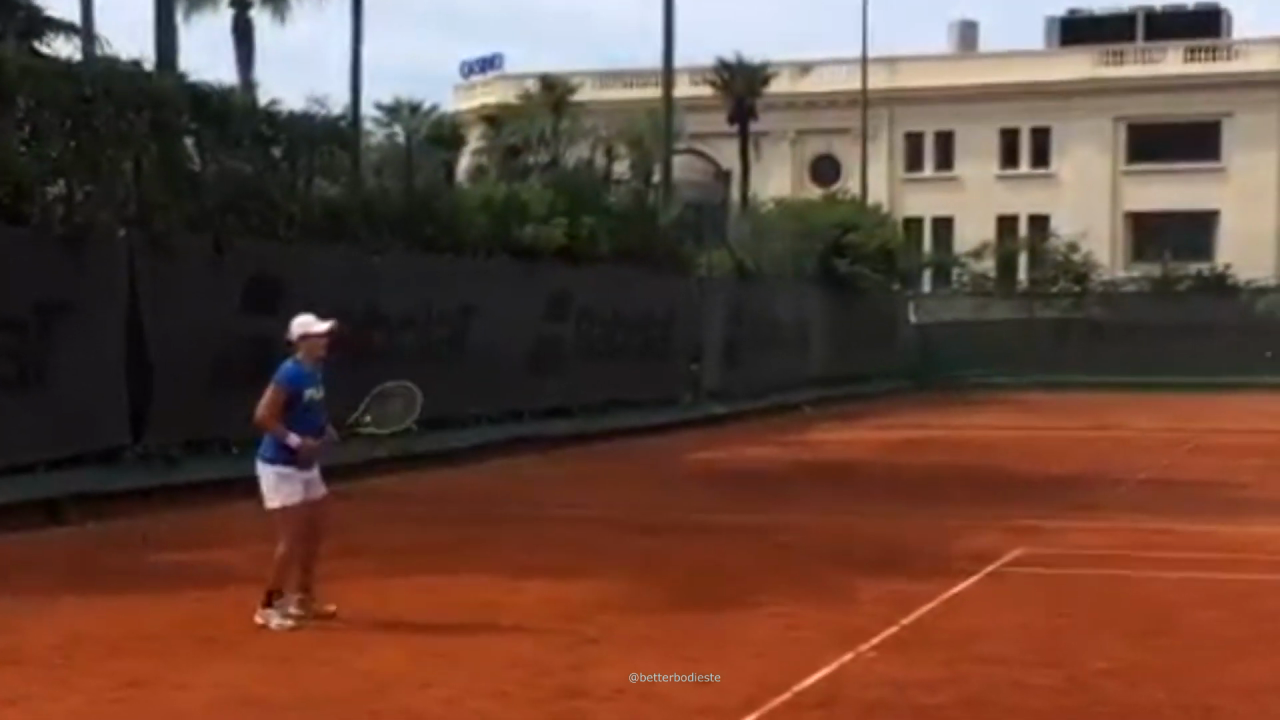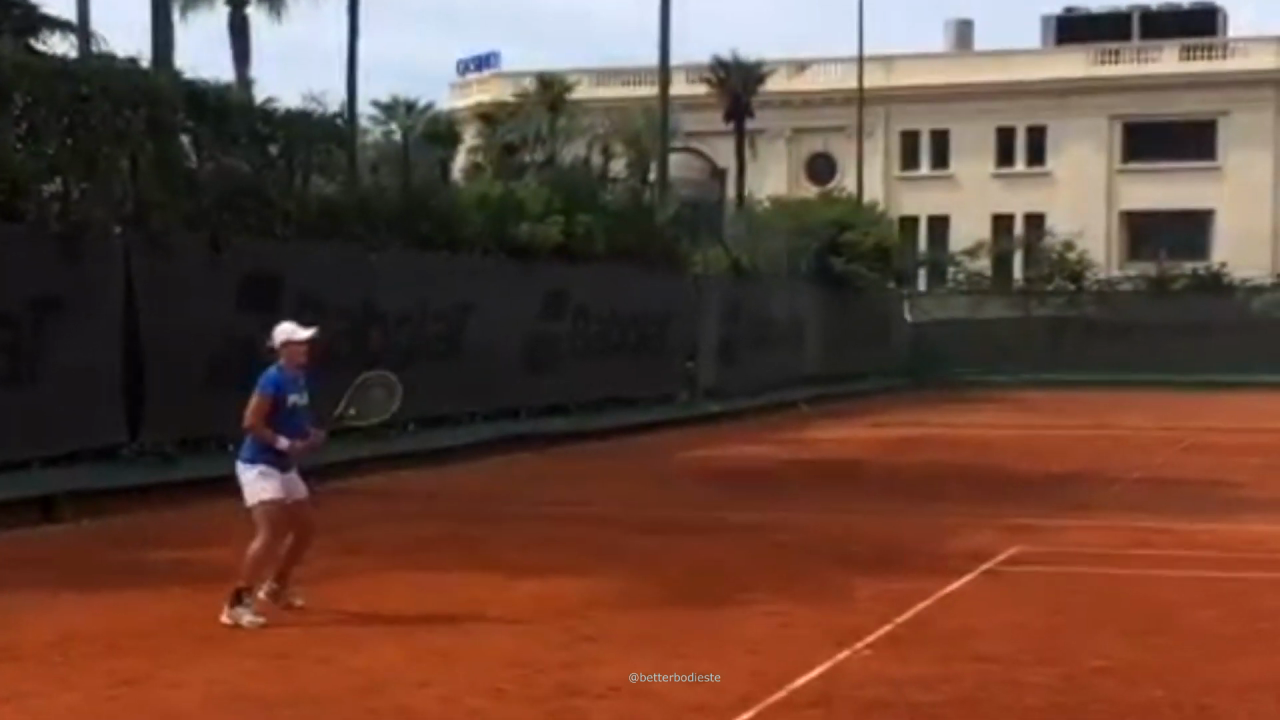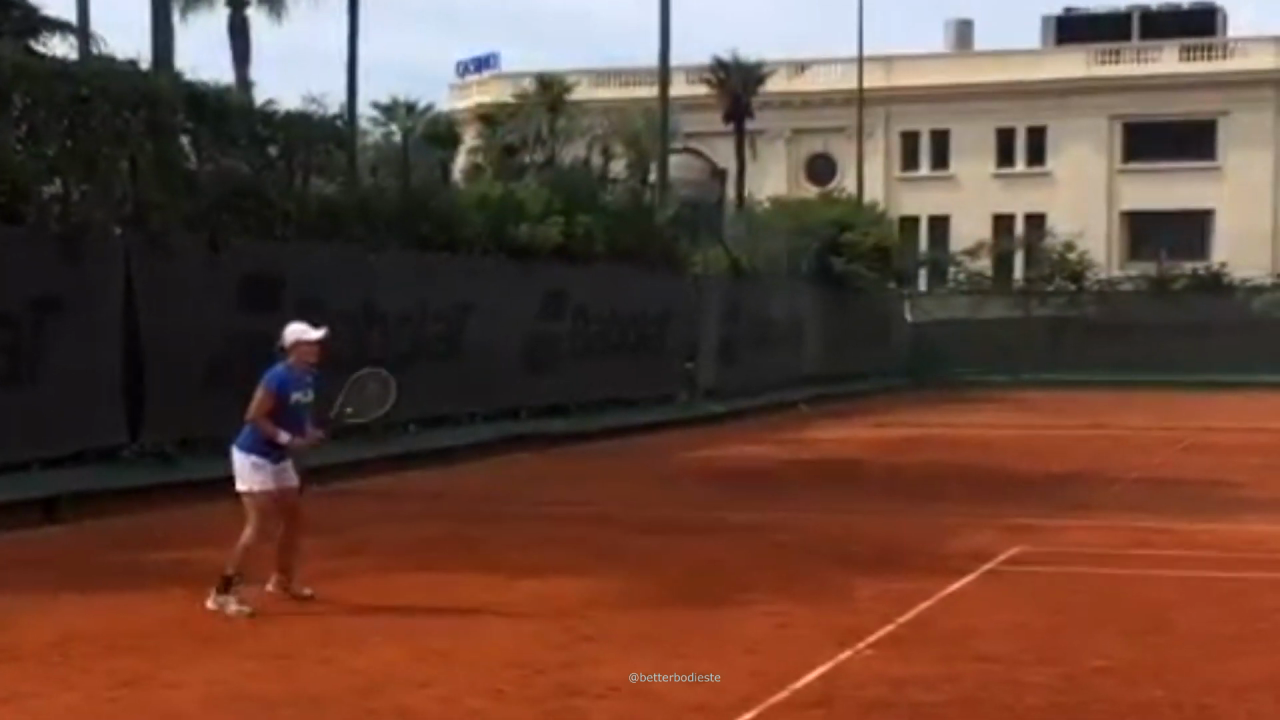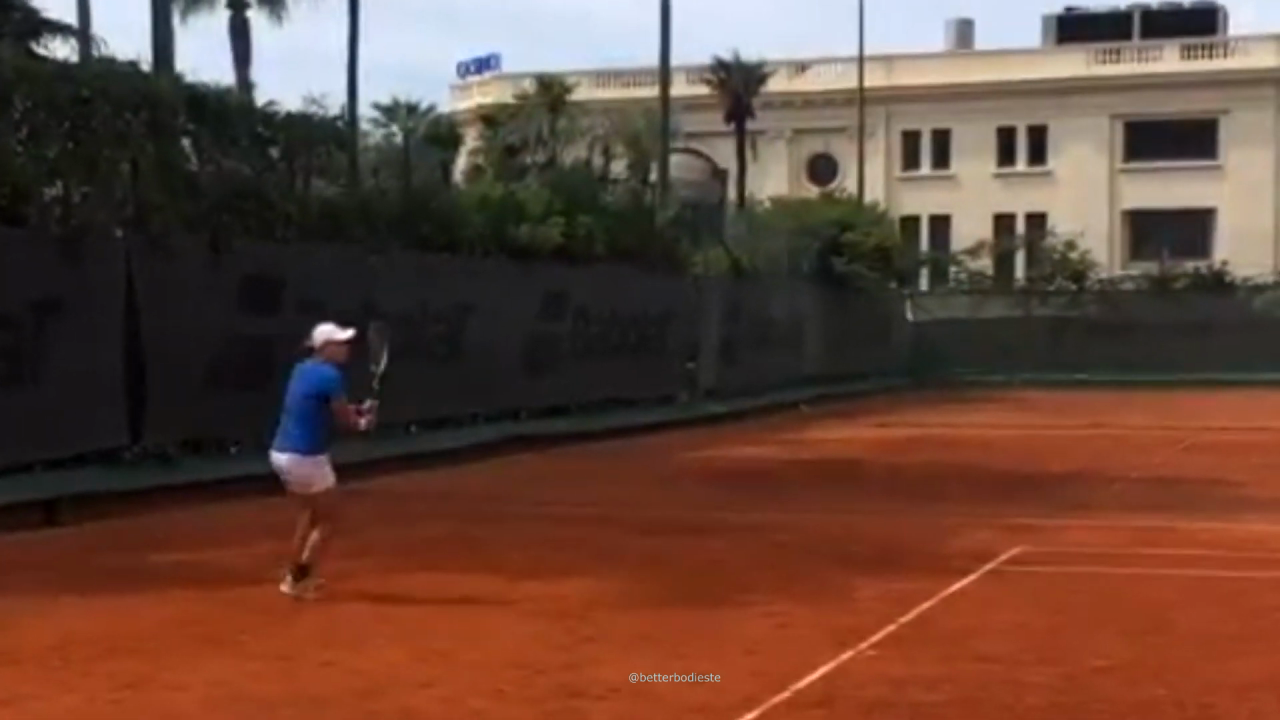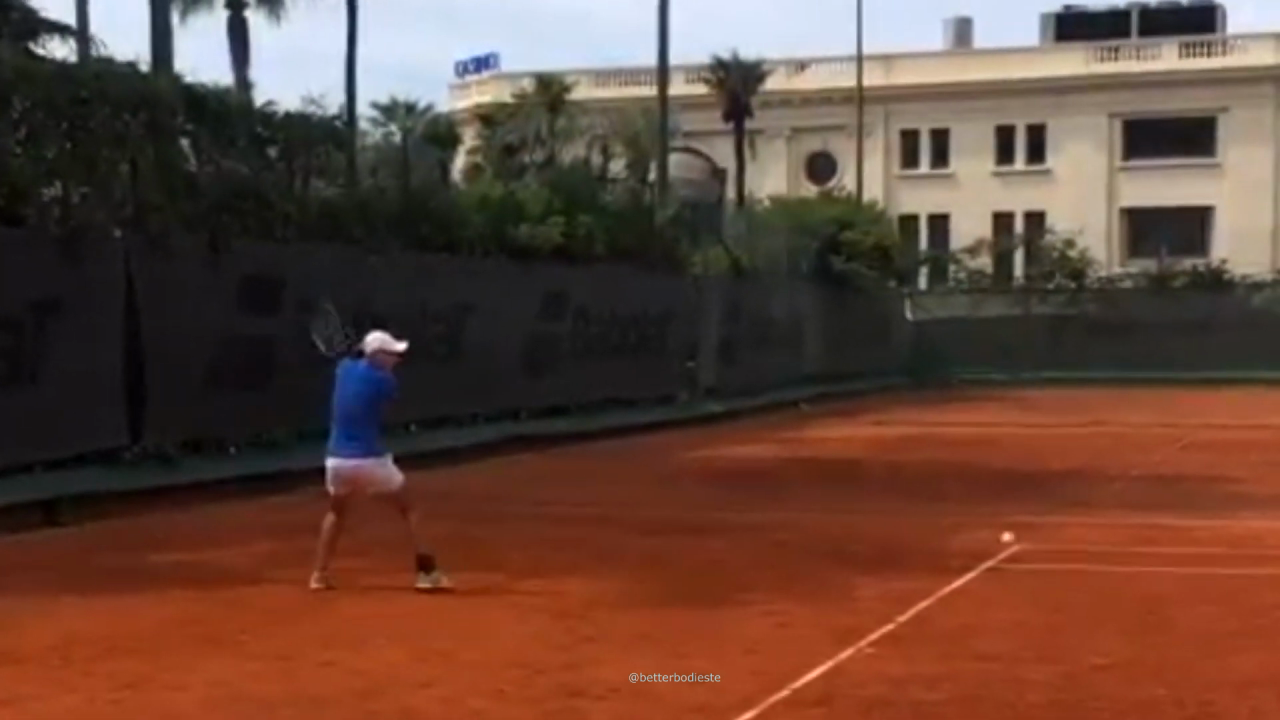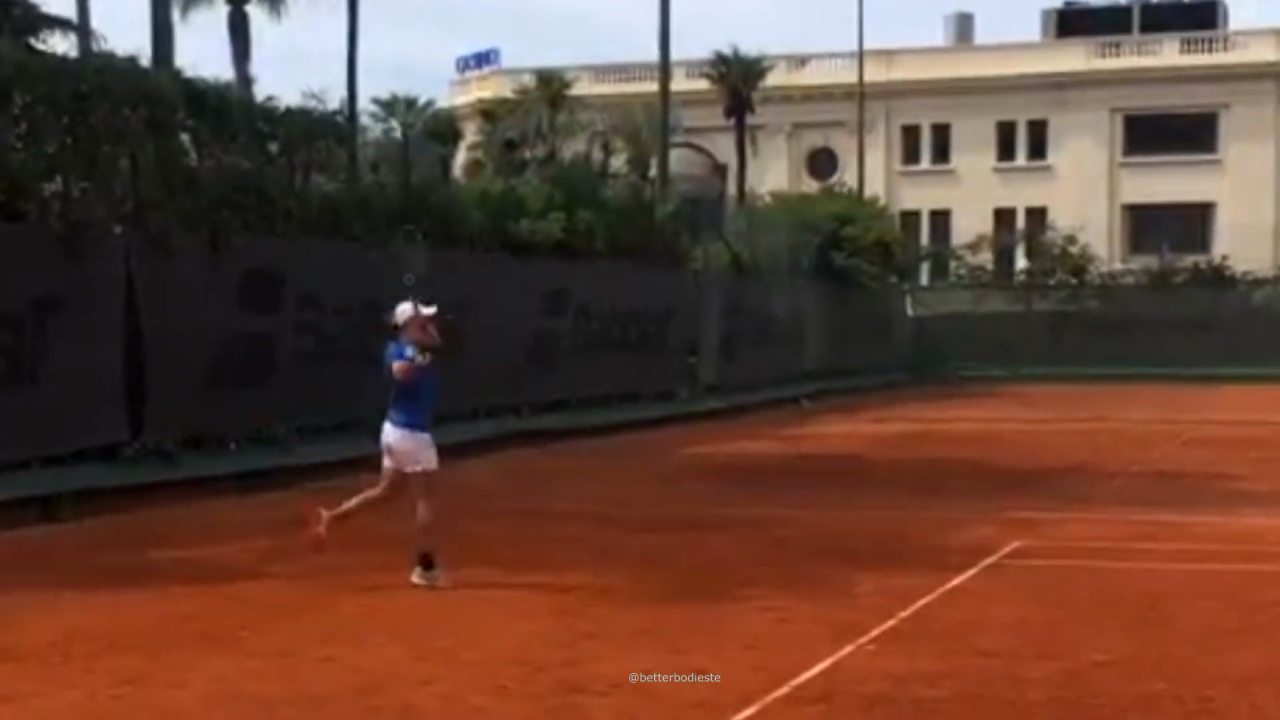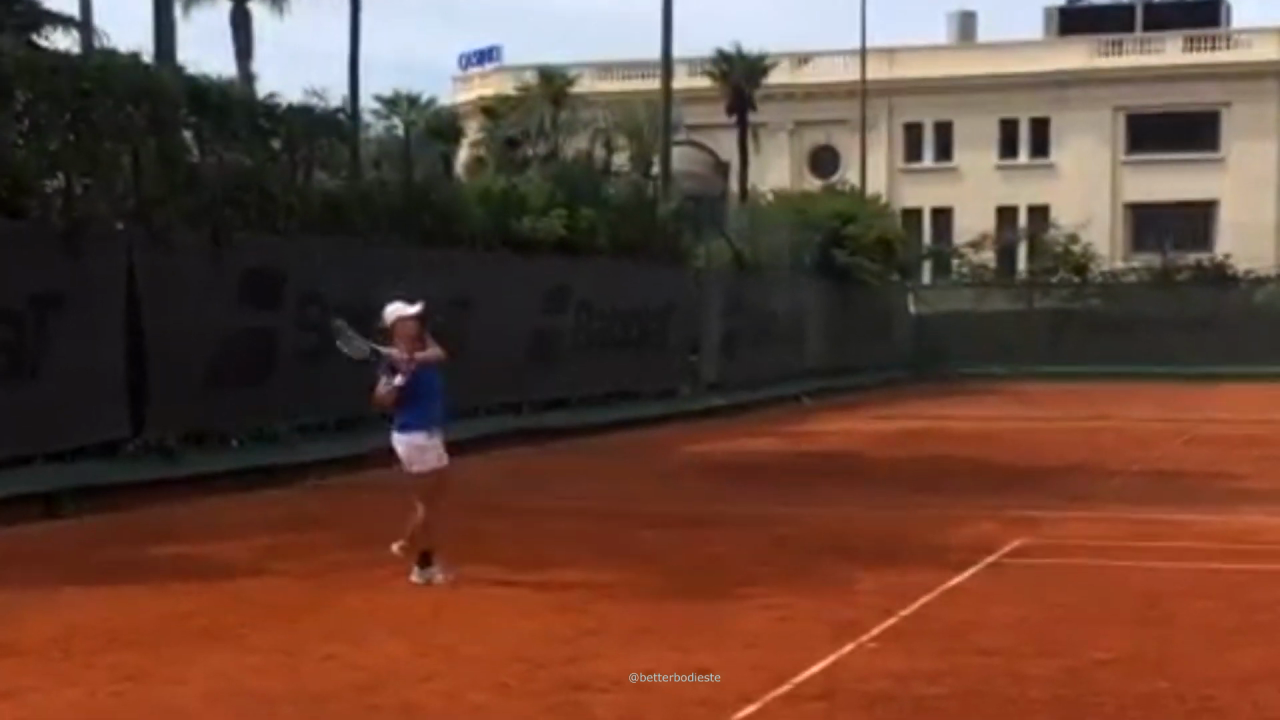
dt=0.4s
person 1, frame 1
left shoulder: (316, 371)
right shoulder: (289, 374)
right elbow: (262, 416)
left wrist: (325, 429)
right wrist: (295, 440)
left hip: (305, 465)
right hip: (279, 465)
left knee: (314, 533)
right knee: (293, 539)
left ankle: (303, 599)
right ankle: (269, 606)
person 1, frame 2
left shoulder: (300, 378)
right shoulder: (272, 380)
right elbow: (250, 423)
left wrist: (309, 433)
right wrist: (285, 443)
left hip: (285, 467)
right hip: (259, 466)
left knee: (304, 530)
right knee: (270, 535)
left ankle: (276, 587)
right ankle: (238, 603)
person 1, frame 3
left shoulder: (308, 377)
right shoulder: (278, 377)
right elbow: (254, 417)
left wrist: (309, 431)
right wrist: (287, 439)
left hip: (278, 459)
right hip: (254, 457)
left knee: (293, 518)
right knee: (258, 526)
left ankle: (283, 580)
right ankle: (224, 591)
person 1, frame 4
left shoulder: (303, 368)
right shoulder: (331, 376)
right elbow: (343, 419)
left wrist: (358, 410)
right wrist: (363, 422)
left hip: (283, 453)
right hip: (306, 457)
left knee: (310, 514)
right knee: (325, 520)
left ankle: (299, 576)
right ankle: (297, 578)
person 1, frame 5
left shoulder: (343, 368)
right shoulder: (385, 381)
left hip: (337, 459)
right hip: (371, 460)
left knee: (336, 513)
right knee: (408, 511)
left ankle: (320, 574)
right ankle: (427, 573)
person 1, frame 6
left shoulder: (418, 342)
right shoulder: (397, 351)
left elbow: (435, 341)
right elbow: (400, 376)
left wrist: (424, 330)
right wrist: (413, 355)
left hip: (400, 430)
right hip: (411, 434)
left knee: (383, 491)
right knee: (423, 500)
left ankle: (328, 518)
right ankle: (426, 568)
person 1, frame 7
left shoulder: (422, 340)
right shoulder: (393, 362)
left elbow: (439, 355)
right elbow: (382, 402)
left wrist: (414, 358)
right wrist: (400, 378)
left hip: (428, 433)
right hip: (413, 435)
left knee: (432, 496)
right knee: (428, 500)
left ankle: (408, 545)
right ankle: (423, 567)
